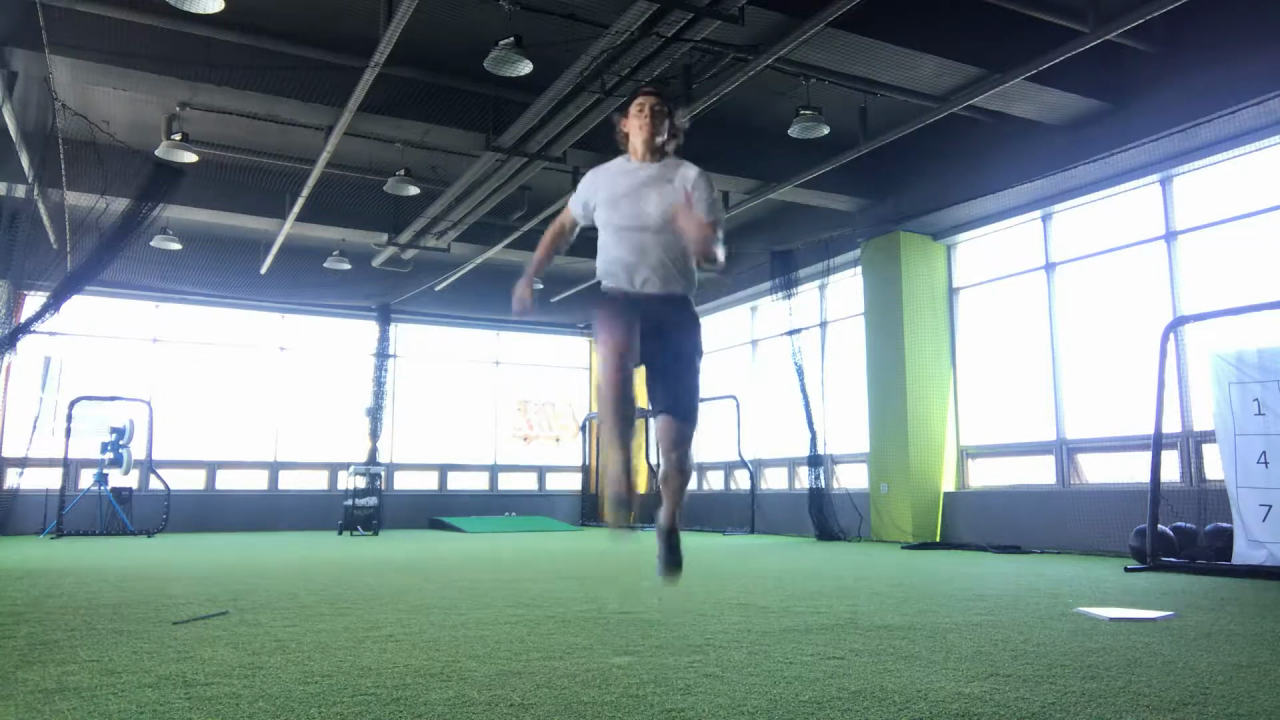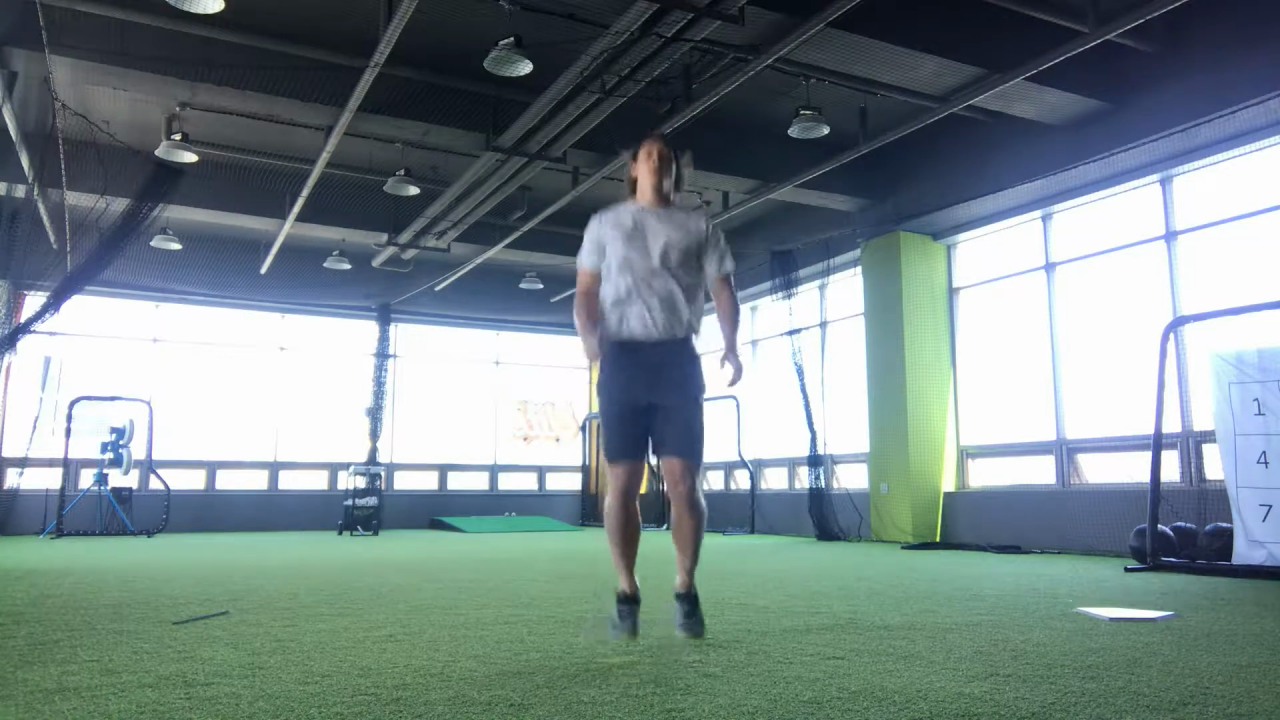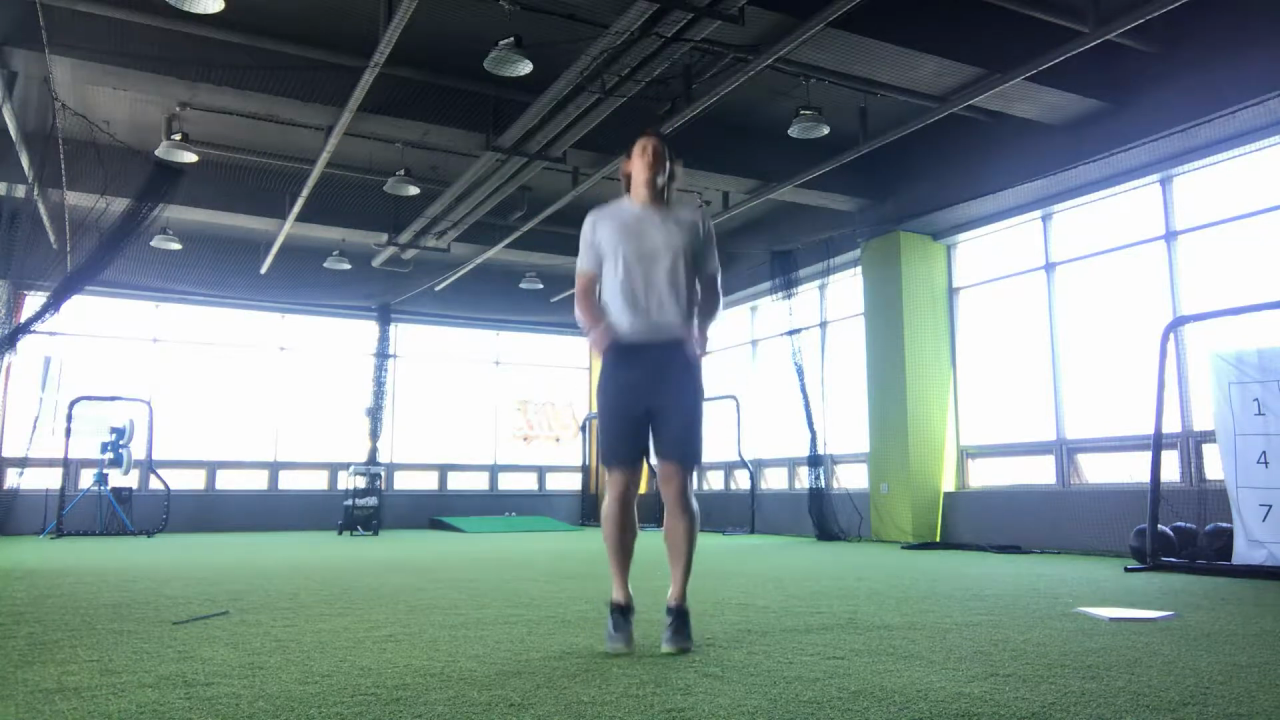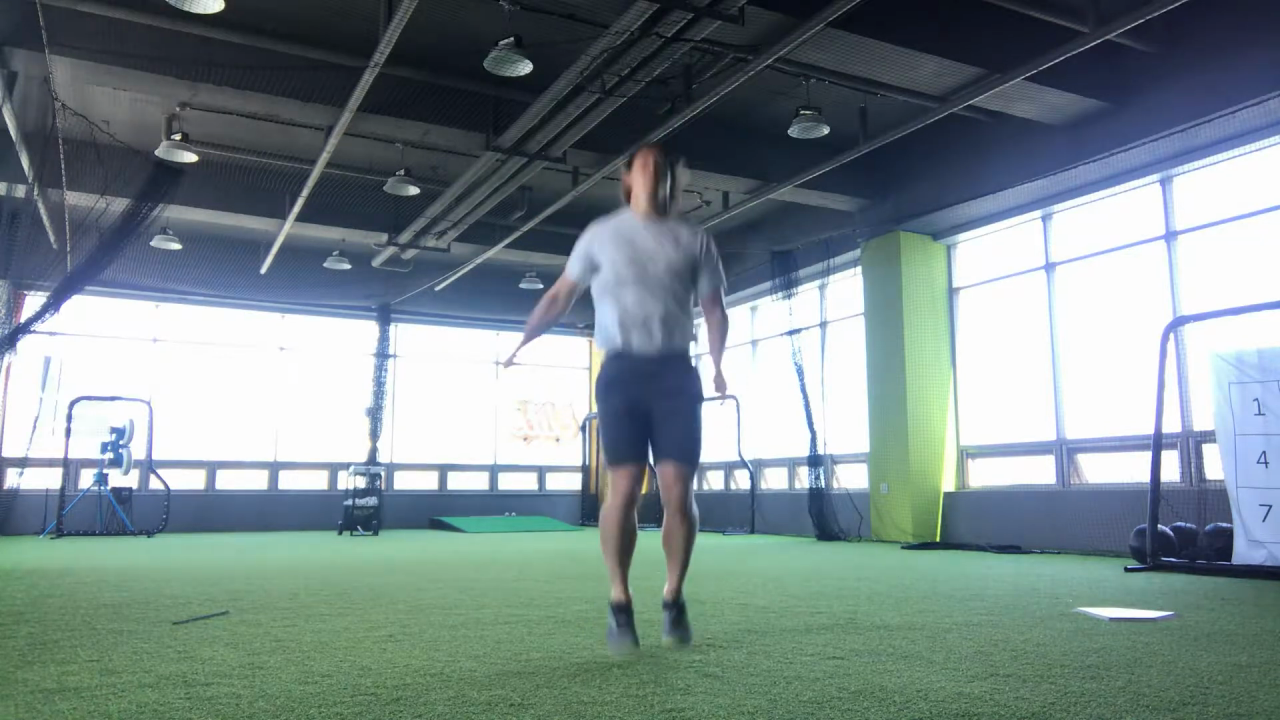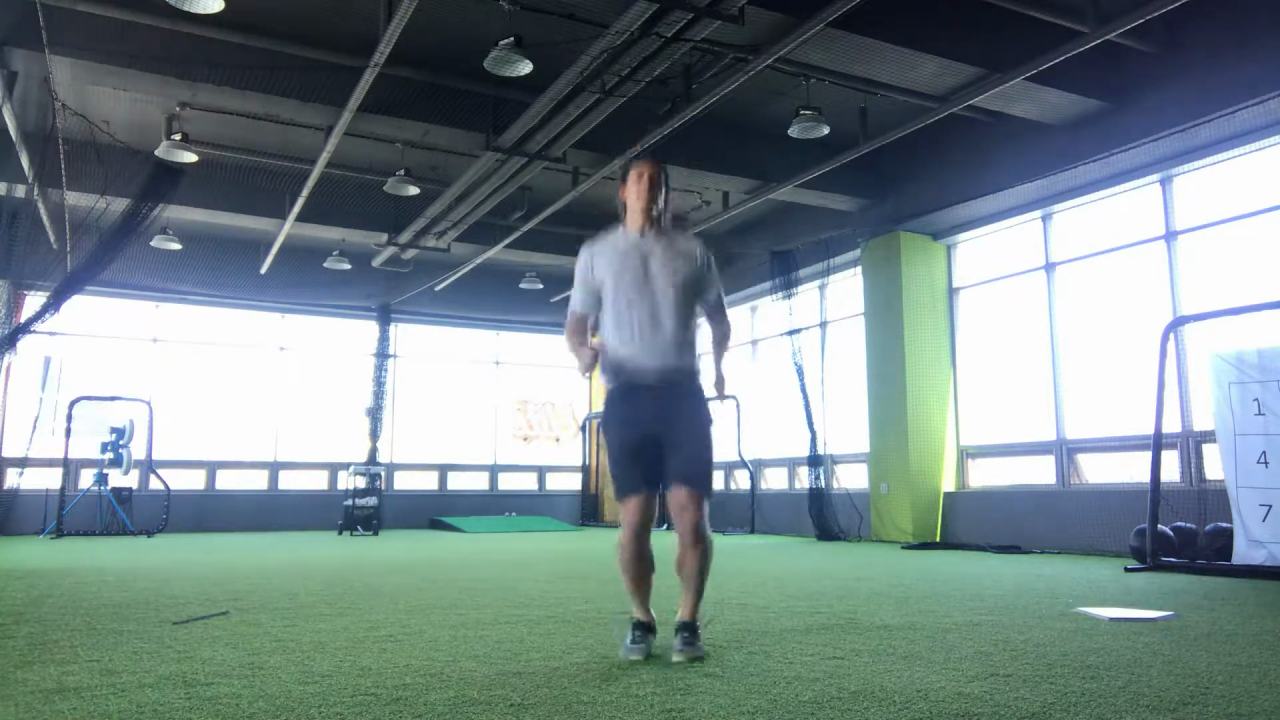
dt=0.7s
person 1, frame 1
left shoulder: (692, 177)
right shoulder: (597, 179)
left elbow: (711, 254)
right elbow: (564, 224)
left wrist: (705, 242)
right wrist: (531, 273)
left hip: (673, 310)
right hip: (618, 306)
left knee: (675, 438)
right knee: (615, 352)
left ankle: (667, 523)
right ankle: (619, 486)
person 1, frame 2
left shoulder: (699, 226)
right shoulder: (604, 222)
left elbow: (723, 293)
right elbow: (585, 292)
left wrist: (731, 346)
right wrist: (588, 331)
left hip: (677, 359)
right hip: (623, 360)
left knee: (683, 481)
right knee: (623, 482)
left ankle: (685, 591)
right ankle: (627, 593)
person 1, frame 3
left shoulder: (694, 222)
right shoulder: (601, 221)
left elbow: (711, 291)
right elbow: (584, 292)
left wrist: (703, 326)
right wrist: (594, 328)
left hip: (676, 361)
right hip: (623, 362)
left knee: (676, 485)
right knee: (620, 486)
left ankle: (677, 604)
right ankle: (621, 601)
person 1, frame 4
left shoulder: (693, 239)
right shoulder: (599, 234)
left elbow: (713, 305)
right elbow: (562, 293)
left wrist: (718, 361)
right wrist: (524, 339)
left hip: (674, 371)
right hip: (622, 371)
left knee: (677, 490)
right knee: (624, 488)
left ankle: (674, 600)
right ankle: (620, 604)
person 1, frame 5
left shoulder: (693, 252)
right shoulder: (596, 254)
left elbow: (718, 315)
right elbow: (576, 323)
left wrist: (719, 363)
right wrist: (584, 351)
left hip: (681, 393)
right hip: (628, 395)
left knee: (691, 514)
right knee: (636, 516)
left ankle: (688, 622)
right ankle: (641, 620)
